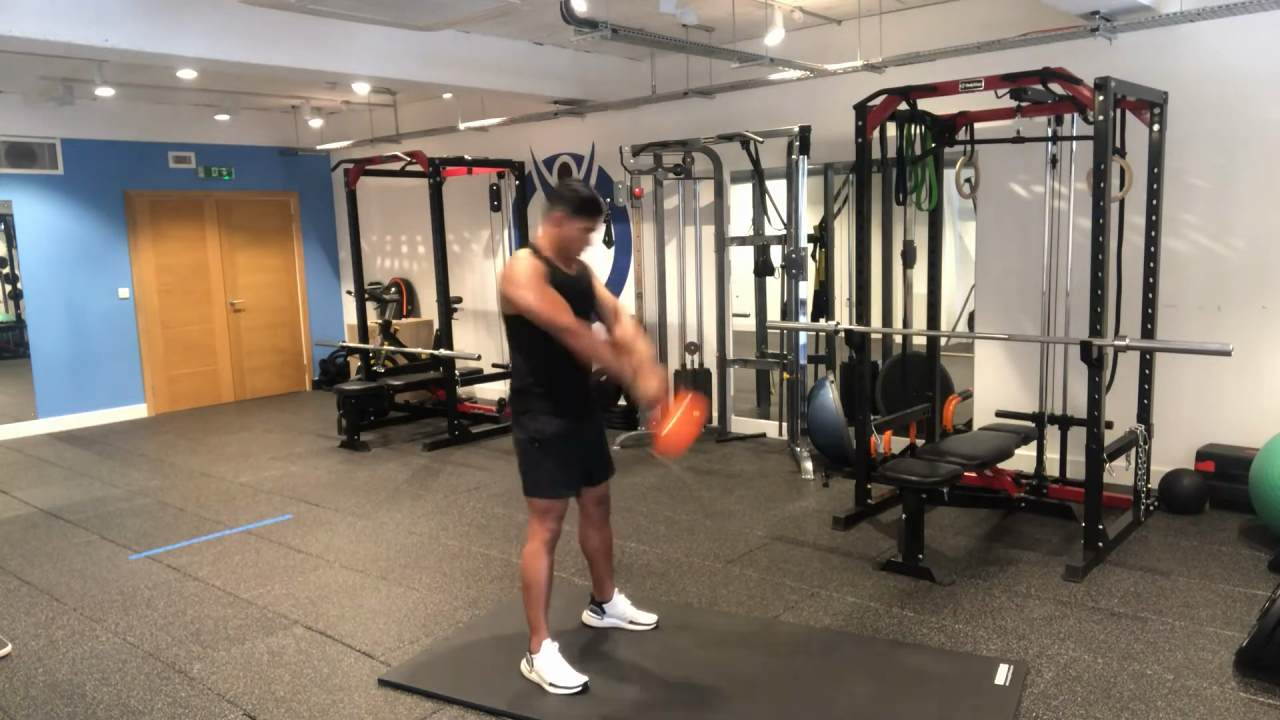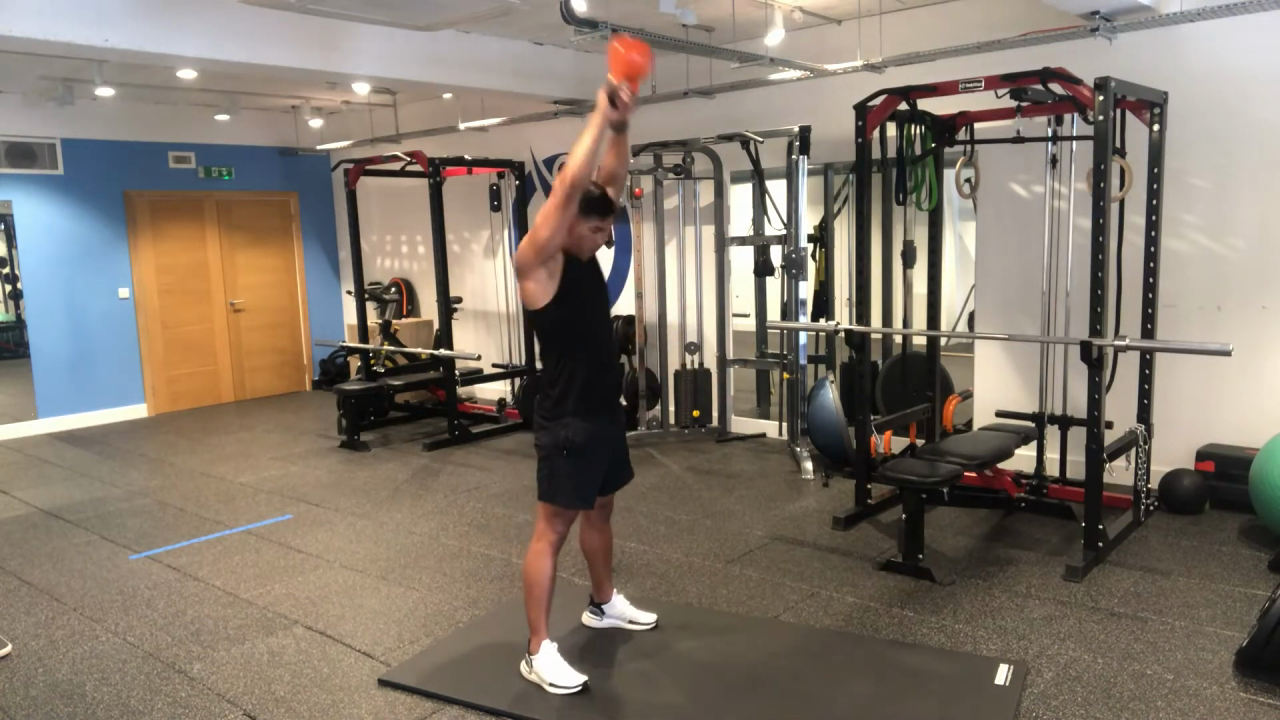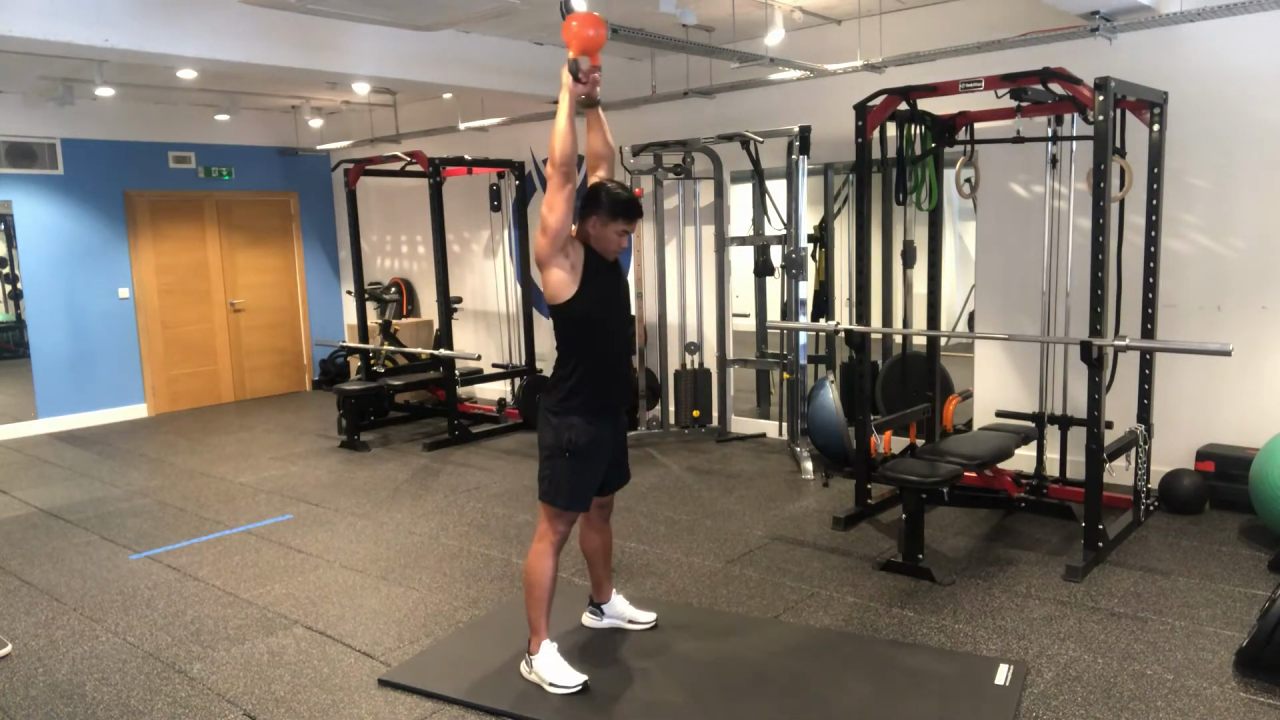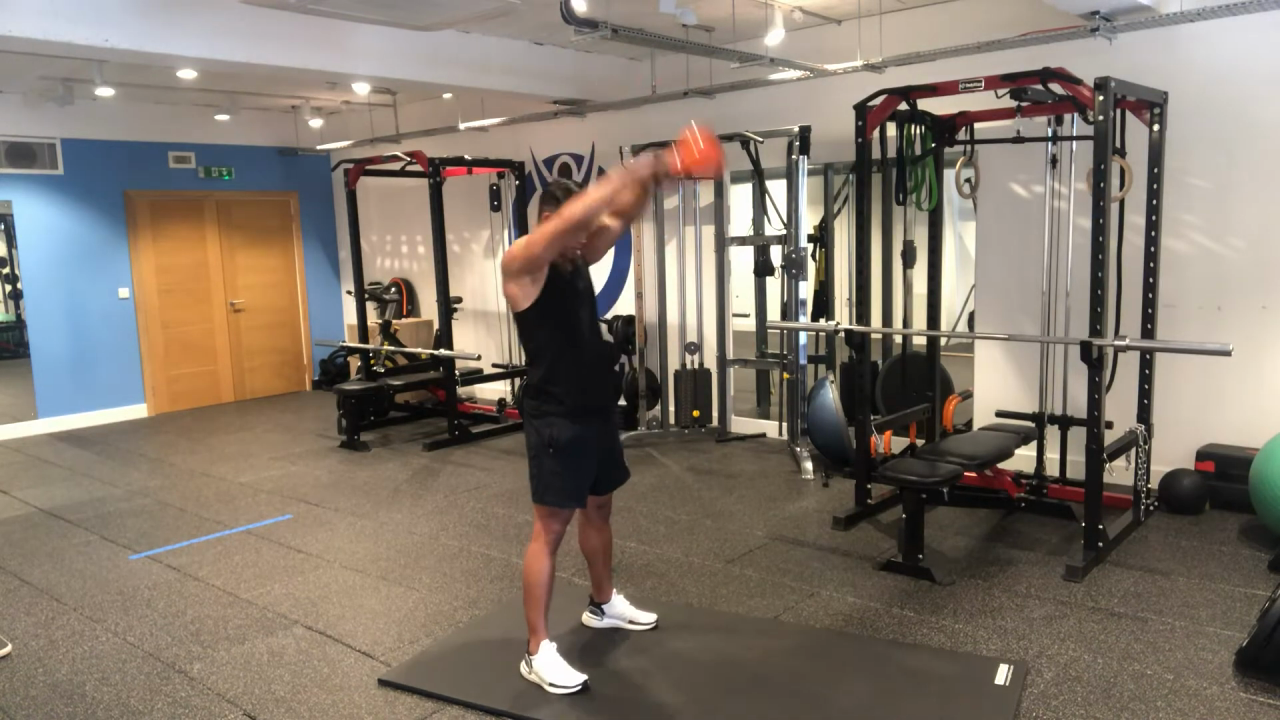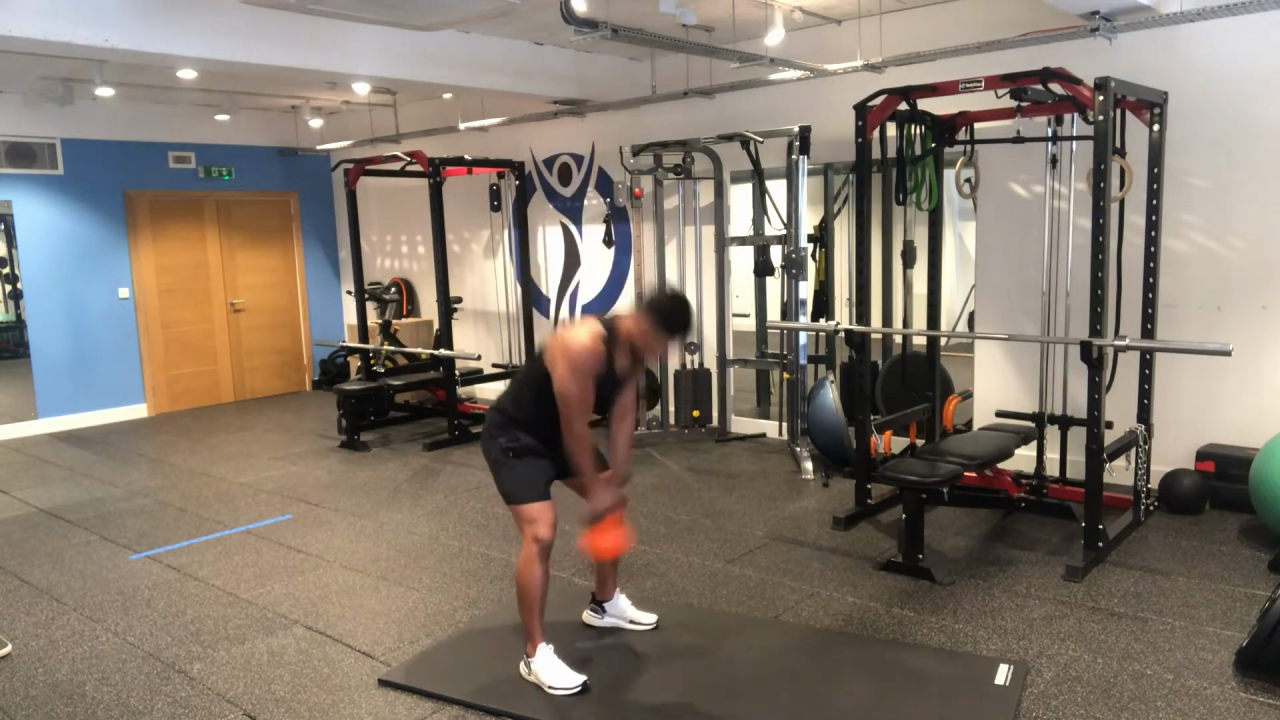
dt=0.4s
person 1, frame 1
left shoulder: (579, 270)
right shoulder: (523, 272)
left elbow: (619, 323)
right elbow: (573, 335)
left wrist: (651, 370)
right wrist: (635, 379)
left hip: (583, 408)
right hip: (541, 416)
left knee: (597, 503)
right knee: (546, 526)
left ankle: (604, 603)
right ankle: (538, 652)
person 1, frame 2
left shoulder: (584, 255)
right shoulder: (538, 262)
left elbow: (611, 181)
right elbow: (568, 189)
left wrist: (620, 124)
right wrist: (599, 119)
left hip: (605, 411)
right hip: (566, 419)
left knee: (600, 512)
right knee: (553, 528)
left ankle: (604, 604)
right ankle: (537, 652)
person 1, frame 3
left shoulder: (604, 256)
right shoulder: (560, 257)
left elbow: (602, 165)
right elbow: (561, 173)
left wrist: (591, 104)
right wrist: (567, 99)
left hip: (609, 412)
right hip: (572, 418)
left knee: (600, 512)
right knee: (555, 528)
left ankle: (603, 604)
right ankle: (538, 652)
person 1, frame 4
left shoulder: (577, 257)
right shoulder: (522, 260)
left elbow: (620, 216)
right elbow: (575, 212)
left wrist: (658, 173)
right wrist: (640, 169)
left hip: (598, 411)
right hip: (555, 419)
left knee: (599, 509)
right knee: (551, 529)
left ankle: (603, 604)
right ankle: (538, 653)
person 1, frame 5
left shoulder: (632, 349)
right shoulder: (583, 345)
left elbow: (624, 415)
right elbow: (575, 428)
left wrist: (613, 476)
right wrist: (593, 486)
left hip: (555, 433)
right hip: (515, 437)
left knee: (614, 498)
right knee: (541, 533)
left ankle: (604, 602)
right ankle: (534, 653)
